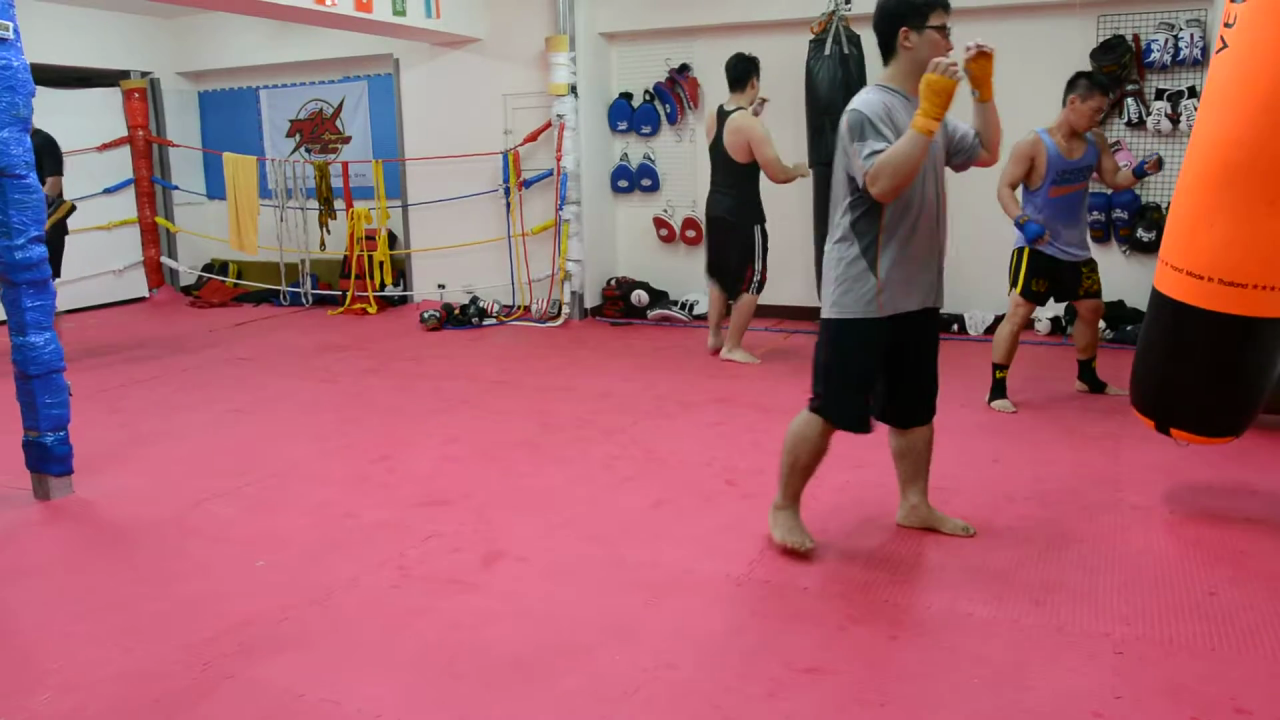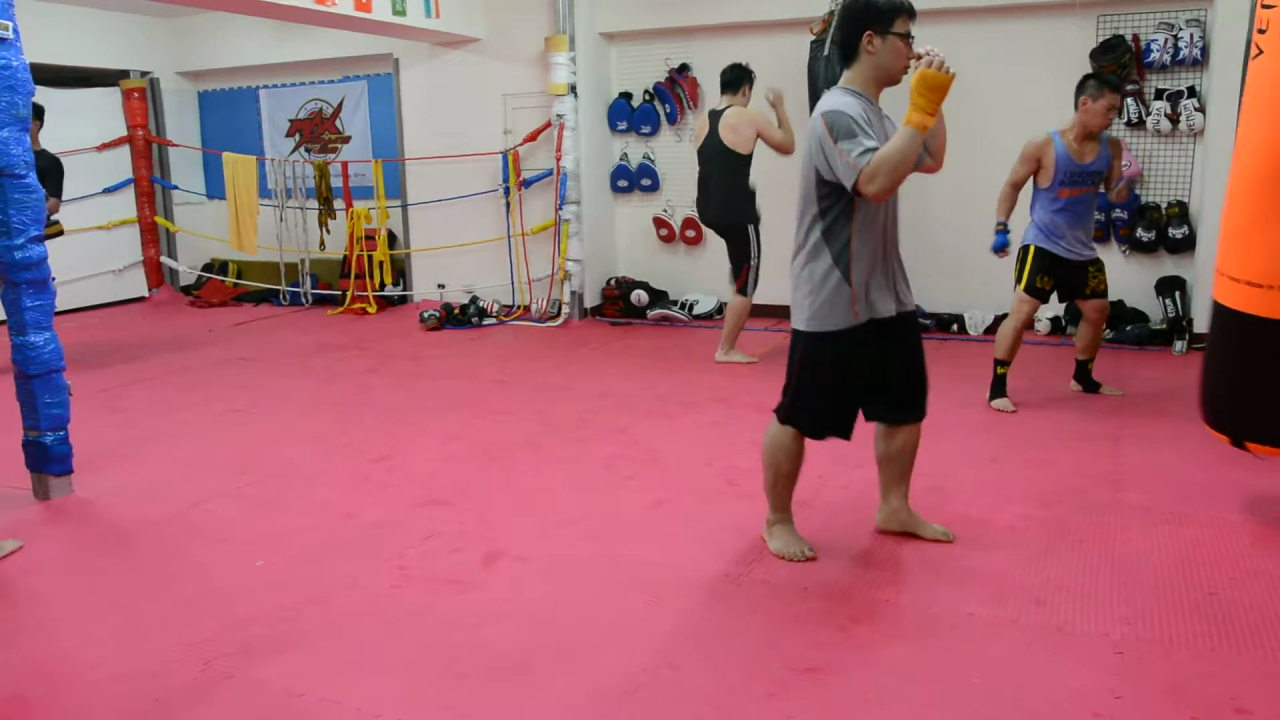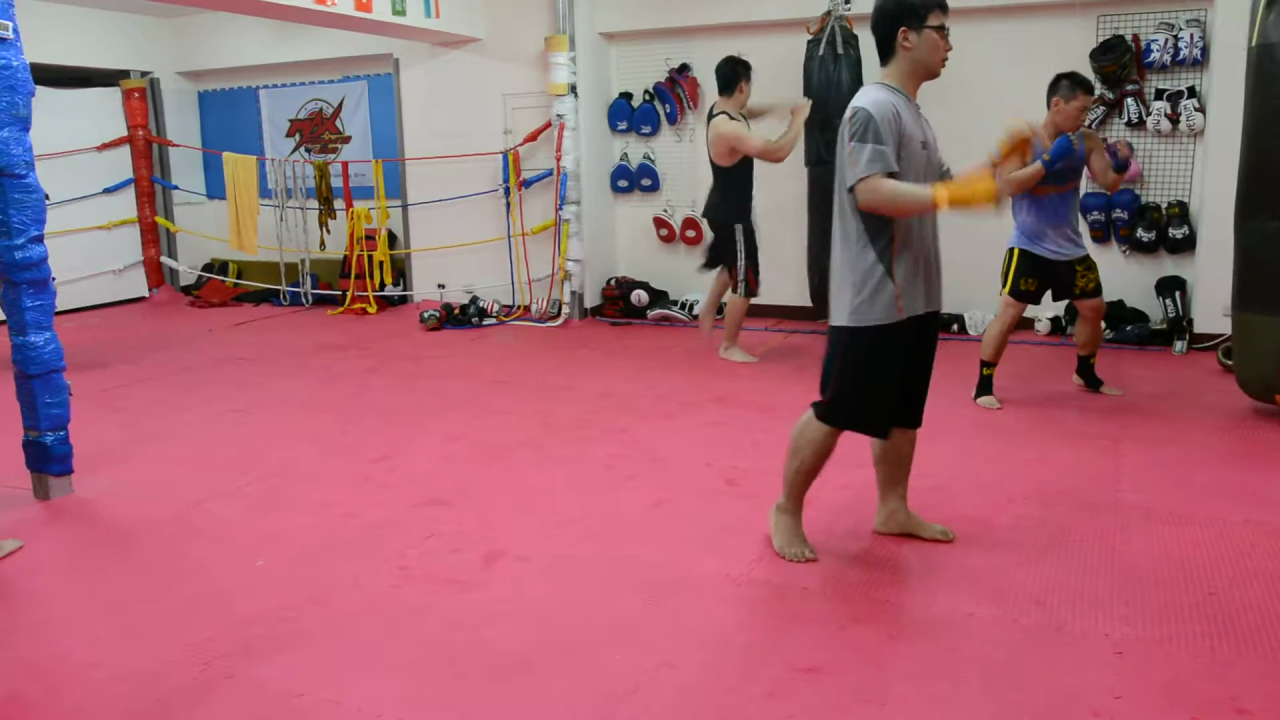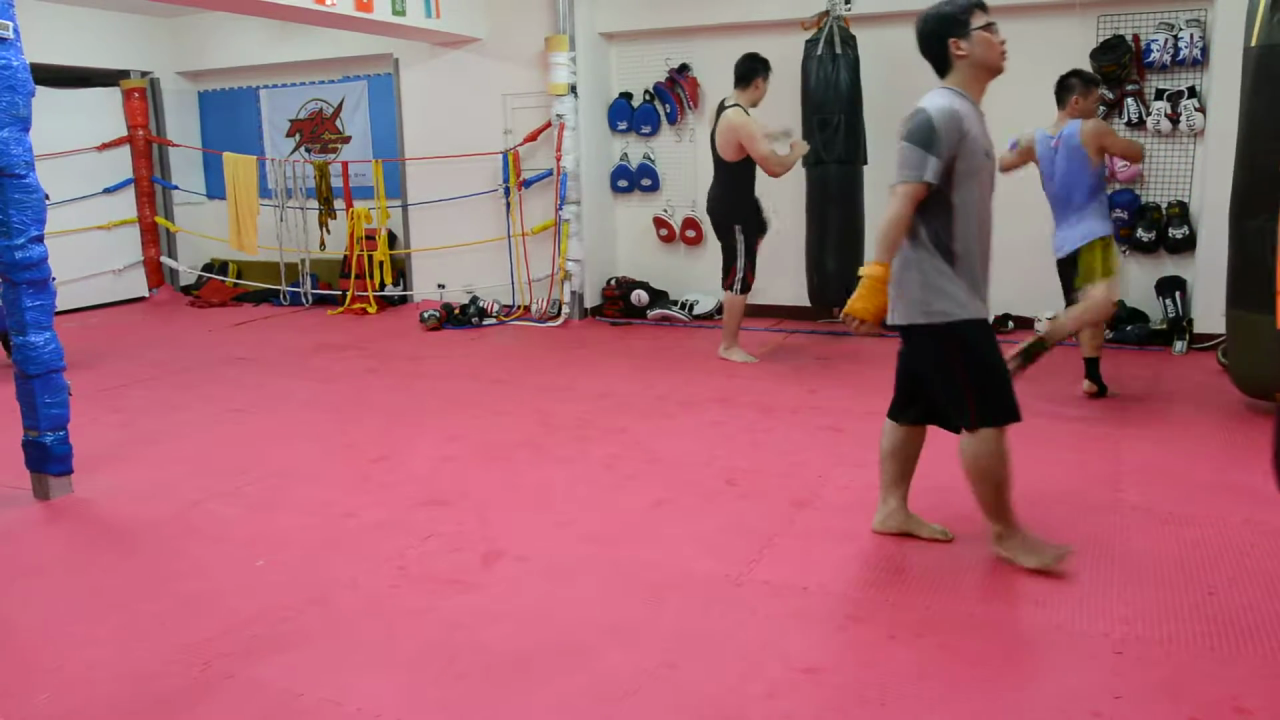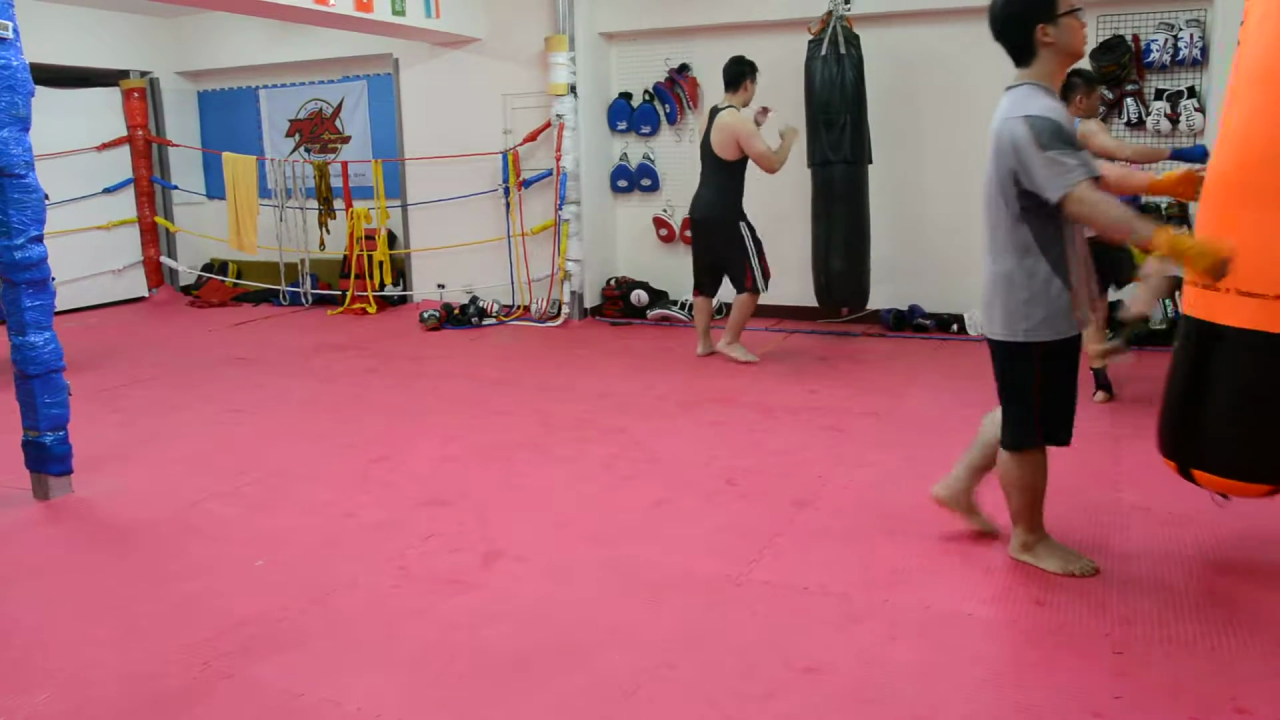
dt=0.5s
person 1, frame 1
left shoulder: (925, 109)
right shoulder: (867, 109)
left elbow: (986, 153)
right elbow: (883, 184)
left wrist: (983, 88)
right wrist: (929, 114)
left hip: (915, 293)
right hip: (862, 296)
left knee: (915, 408)
right knee: (831, 408)
left ankle: (915, 505)
right ankle: (784, 508)
person 1, frame 2
left shoulder: (876, 114)
right shoulder: (837, 113)
left elbow: (930, 161)
right elbow: (875, 182)
left wrist: (934, 103)
right wrist: (920, 111)
left hip: (886, 295)
right hip: (832, 302)
left knee: (906, 406)
right knee: (798, 416)
left ankle: (895, 510)
right ankle: (778, 520)
person 1, frame 3
left shoulder: (911, 112)
right shoulder: (872, 109)
left elbow: (938, 187)
right elbow: (871, 194)
left wrist: (994, 167)
right wrist: (955, 194)
left hip: (915, 296)
right hip: (872, 298)
left knee: (902, 412)
right knee: (839, 409)
left ankle: (893, 511)
right ankle: (787, 509)
person 1, frame 4
left shoulder: (969, 114)
right shoulder: (937, 114)
right elbow: (902, 204)
right wrist: (876, 279)
left hip: (950, 297)
right hip: (941, 300)
left knee: (914, 405)
right knee: (987, 414)
left ankle: (893, 508)
right ankle: (1005, 533)
person 1, frame 5
left shoulder: (1036, 106)
right shoulder: (1035, 116)
left elbow: (1088, 175)
right elbow: (1083, 202)
right wrist: (1174, 243)
left hip: (1039, 301)
right hip: (1031, 305)
left knee: (1026, 415)
right knee: (1032, 429)
left ankle: (960, 484)
right ankle: (1029, 538)
person 2, frame 1
left shoulder: (1095, 142)
right shoulder: (1033, 145)
left elbow: (1115, 180)
right elbow: (1005, 187)
left wrist: (1142, 170)
right wrist: (1023, 223)
left hip: (1076, 250)
right hip: (1037, 248)
left knee: (1091, 310)
right knee: (1018, 314)
left ankle: (1087, 378)
right ankle: (997, 390)
person 2, frame 2
left shoulder: (1110, 147)
right shoulder: (1042, 145)
left elbow: (1115, 189)
right elbow: (1012, 185)
left wrist: (1121, 192)
right wrist: (1001, 228)
left hip: (1082, 249)
right hip: (1043, 245)
left knee: (1097, 311)
right knee: (1022, 312)
left ankle: (1083, 378)
right ankle: (997, 388)
person 2, frame 3
left shoulder: (1087, 141)
left elbow: (1108, 182)
right elbow: (1008, 184)
left wrist: (1121, 165)
right wrist: (1049, 160)
left hip: (1070, 248)
right hip: (1029, 246)
left knee: (1094, 309)
right knee: (1008, 314)
left ankle: (1086, 374)
right ankle: (984, 387)
person 2, frame 4
left shoulder: (1036, 139)
right shoulder: (1092, 130)
left elbow: (1003, 164)
right elbow: (1136, 154)
left wrist: (1017, 145)
right wrist: (1110, 142)
left hip: (1068, 241)
right hip: (1092, 236)
left knee: (1089, 309)
right knee: (1099, 304)
left ankle: (1093, 378)
right ankle: (1032, 349)
person 2, frame 5
right shoulder: (1087, 129)
right elbow: (1124, 152)
right wrist: (1178, 153)
left knee: (1095, 313)
right knee: (1157, 275)
left ankle: (1101, 382)
person 3, frame 1
left shoulder: (714, 117)
right shoulder: (751, 126)
right elbow: (777, 174)
right wrist: (799, 171)
left hip: (716, 208)
right hip: (742, 214)
left knee: (720, 273)
right knee: (750, 282)
left ankle: (715, 336)
right ankle: (732, 346)
person 3, frame 2
left shoulder: (703, 121)
right shoulder: (748, 117)
right elbow: (788, 146)
right wrist: (779, 108)
left hip: (707, 209)
right hip: (735, 211)
right knee: (745, 283)
right ankle: (726, 349)
person 3, frame 3
left shoulder: (720, 109)
right shoulder: (728, 129)
left elbow: (750, 112)
right elbow: (776, 153)
left wrist: (775, 109)
right wrist: (798, 118)
left hip: (725, 206)
right hip: (729, 216)
left knee: (731, 265)
right knee: (744, 281)
left ankle: (708, 310)
right ankle: (729, 347)
person 3, frame 4
left shoulder: (725, 107)
right shoulder: (741, 121)
right elbow: (774, 167)
left wrist: (768, 136)
right wrist: (797, 151)
left hip: (732, 200)
right hip: (732, 211)
left knee: (757, 228)
right knee: (738, 278)
right ankle: (728, 346)
person 3, frame 5
left shoulder: (712, 116)
right shoulder: (738, 121)
right elbow: (771, 164)
left wrist: (753, 125)
right wrist: (788, 139)
left hip: (701, 210)
right hip: (725, 215)
left knee: (706, 281)
right knee: (755, 279)
left ankle: (704, 342)
right ankle: (730, 342)
